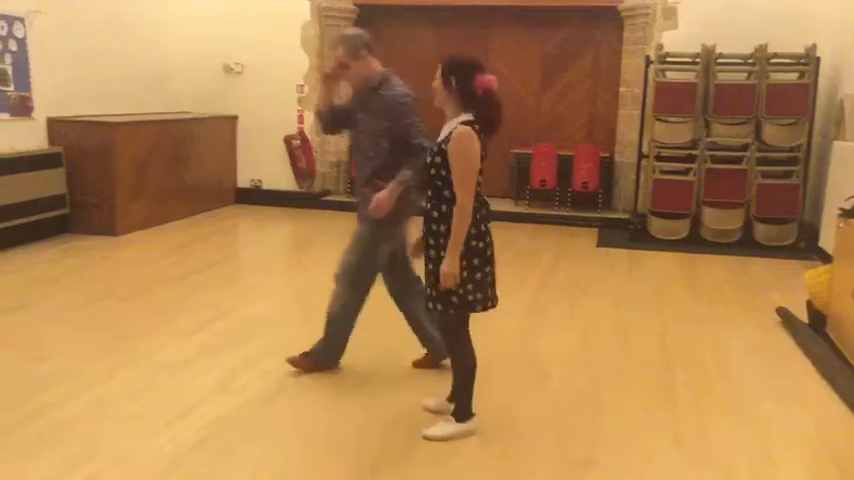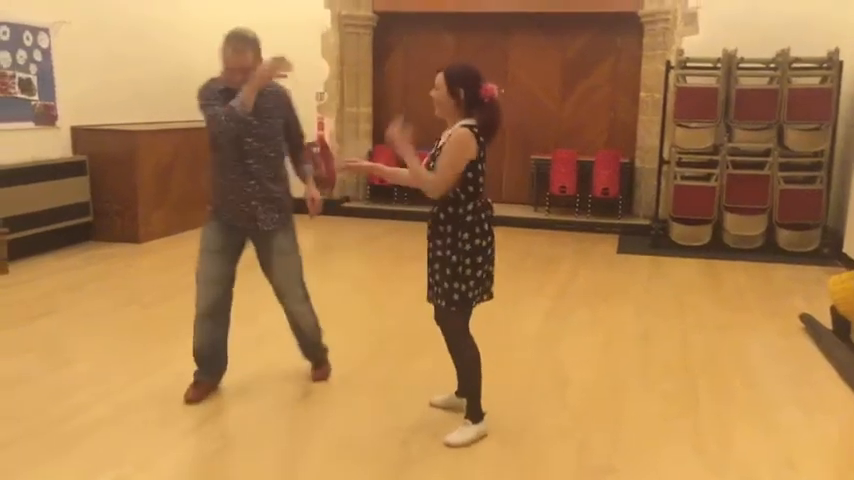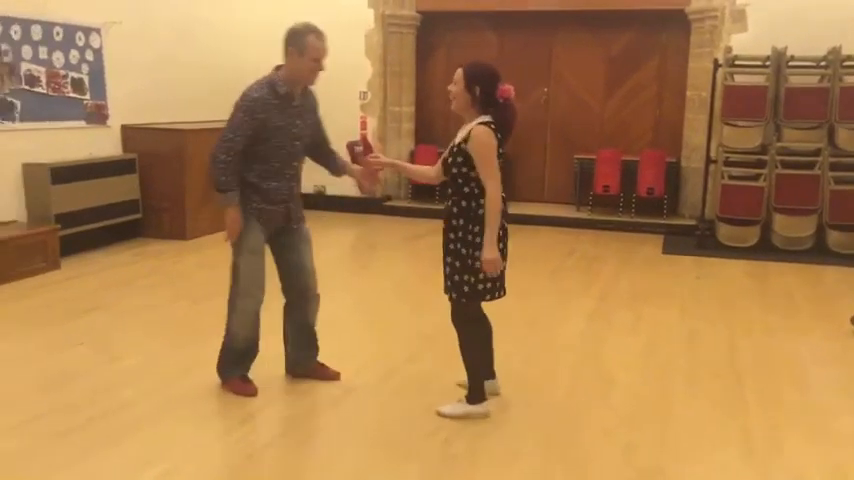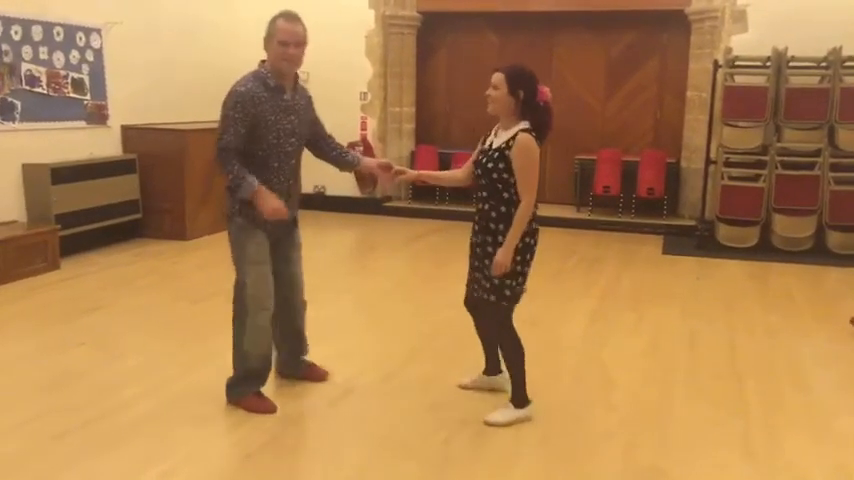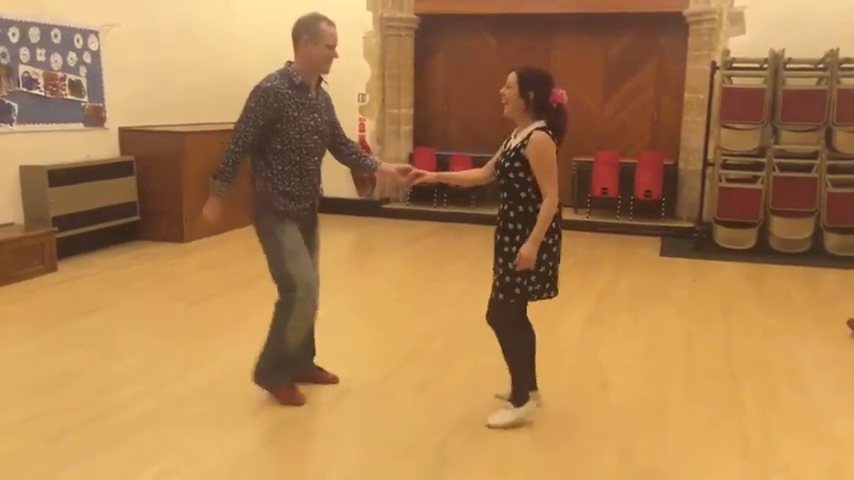
dt=1s
person 1, frame 1
left shoulder: (396, 97)
right shoulder: (365, 93)
left elbow: (421, 152)
right elbow: (331, 125)
left wrist: (393, 190)
right wrist: (328, 89)
left hip: (385, 204)
right hip: (372, 200)
left knee: (351, 277)
right knee: (400, 276)
left ankle: (326, 353)
right ankle: (438, 346)
person 1, frame 2
left shoulder: (277, 96)
right shoulder: (212, 92)
left elbow: (296, 145)
right elbow: (223, 129)
left wrist: (309, 183)
right wrist: (252, 85)
left hip: (273, 210)
right hip: (225, 212)
left knee: (292, 290)
right knee: (211, 296)
left ankle: (316, 353)
right ankle: (207, 373)
person 1, frame 3
left shoulder: (307, 99)
right shoulder: (257, 98)
left elbow: (318, 147)
right elbow: (225, 154)
left wrist: (350, 169)
right wrist: (232, 206)
left hip: (290, 209)
right hip: (254, 209)
left knee: (304, 287)
right knee: (249, 293)
left ankle: (302, 360)
right ankle: (233, 369)
person 1, frame 4
left shoulder: (301, 96)
right shoulder: (245, 94)
left elbow: (320, 142)
right elbow: (226, 156)
left wrist: (364, 163)
right wrist: (259, 194)
left hip: (286, 214)
right hip: (249, 215)
left knee: (291, 292)
right knee: (256, 300)
left ankle: (291, 360)
right ankle: (244, 385)
person 1, frame 5
left shoulder: (322, 98)
right shoulder: (271, 91)
left elbow: (341, 146)
right elbow: (239, 145)
left wrist: (383, 168)
right wrist: (218, 196)
left hip: (307, 210)
right hip: (276, 210)
left knee: (308, 290)
right knee: (299, 288)
left ankle: (299, 364)
right ankle: (273, 372)
person 2, frame 1
left shoulder: (463, 133)
right shoulder: (454, 128)
left elbow: (465, 200)
left wrist: (452, 255)
right wrist: (427, 235)
left hip: (460, 241)
right hip: (444, 235)
left knee: (454, 326)
right knee: (447, 323)
left ankle: (464, 416)
right ankle: (456, 397)
person 2, frame 2
left shoulder: (462, 136)
right shoulder: (454, 133)
left elbow: (434, 186)
right elbow: (425, 180)
left wrist: (404, 148)
right wrist: (374, 168)
left hip: (464, 237)
right hip: (451, 236)
left knee: (455, 324)
right knee: (449, 319)
left ankle: (476, 417)
right ankle: (464, 393)
person 2, frame 3
left shoulder: (482, 133)
right shoulder: (468, 131)
left elbow: (493, 192)
right elbow: (437, 174)
left wrist: (490, 245)
right wrist: (393, 164)
left hip: (475, 231)
right hip: (464, 229)
left knee: (463, 313)
right knee: (470, 309)
left ankle: (476, 399)
right ankle: (487, 377)
person 2, frame 4
left shoulder: (524, 140)
right shoulder: (495, 133)
left elbow: (527, 202)
right elbow: (466, 175)
left wrist: (508, 248)
right wrist: (418, 175)
left hip: (509, 237)
right hip: (486, 232)
left knee: (499, 316)
right knee: (476, 303)
left ankle: (521, 403)
right ankle: (493, 373)
person 2, frame 5
left shoulder: (539, 139)
right shoulder: (517, 135)
left elbow: (550, 198)
right elbow: (485, 174)
left wrist: (533, 244)
right wrist: (435, 177)
left hip: (530, 237)
right hip: (512, 233)
left knee: (499, 315)
right knee: (513, 314)
left ankle: (520, 400)
right ankle: (527, 387)
